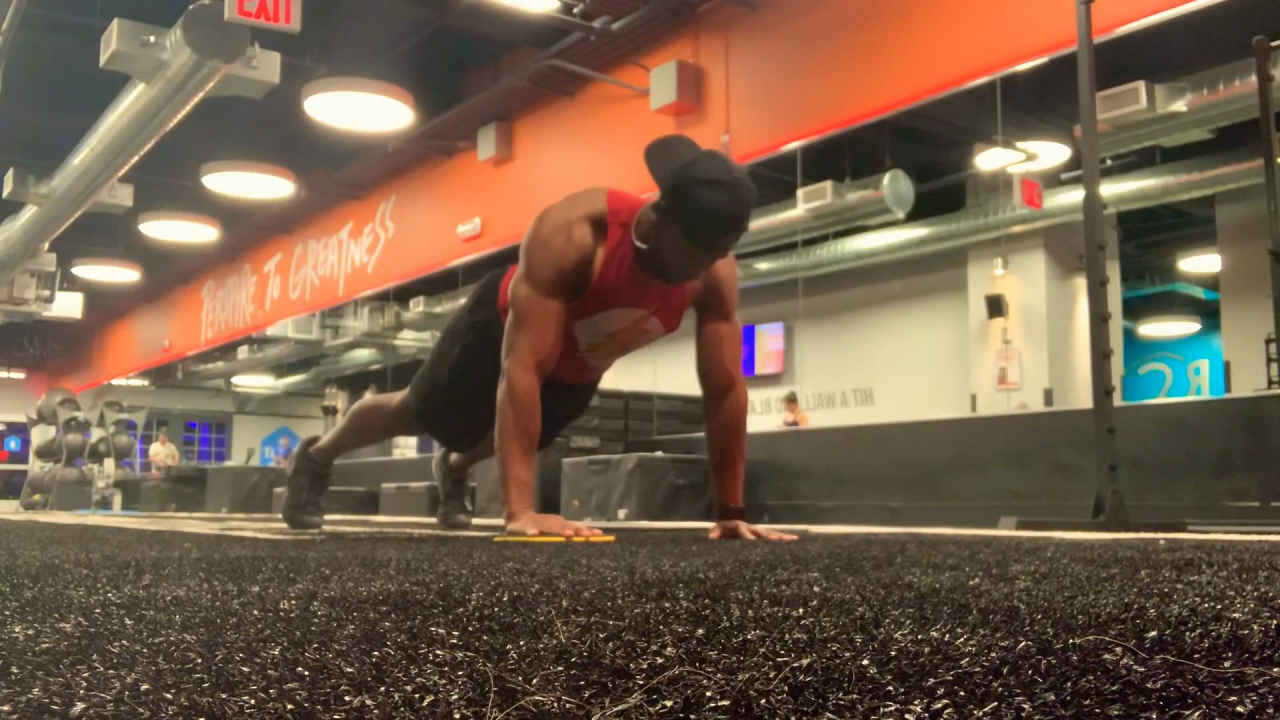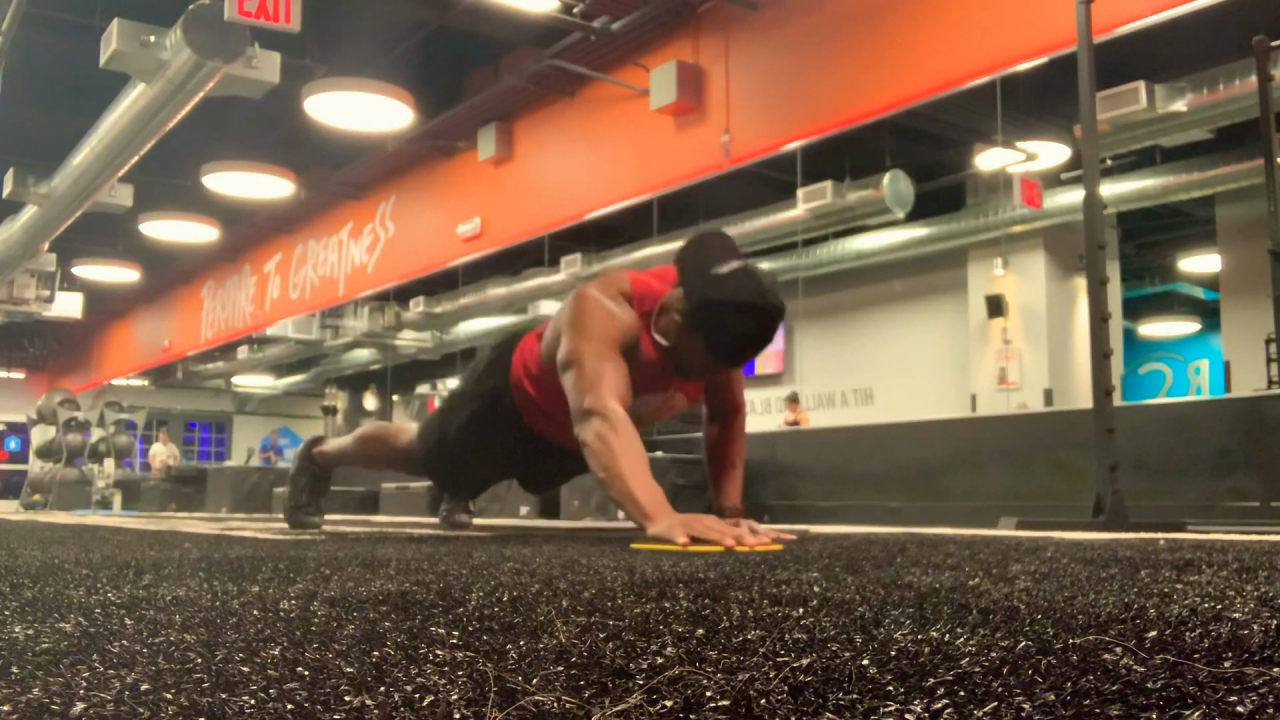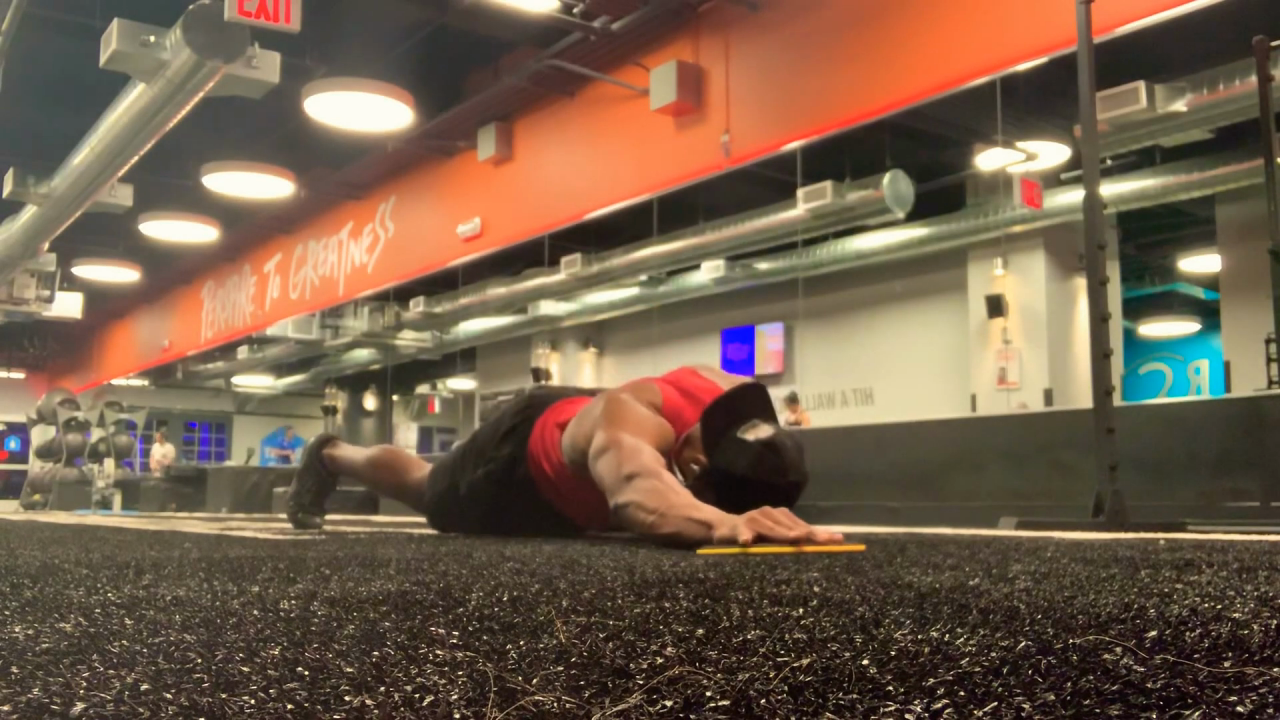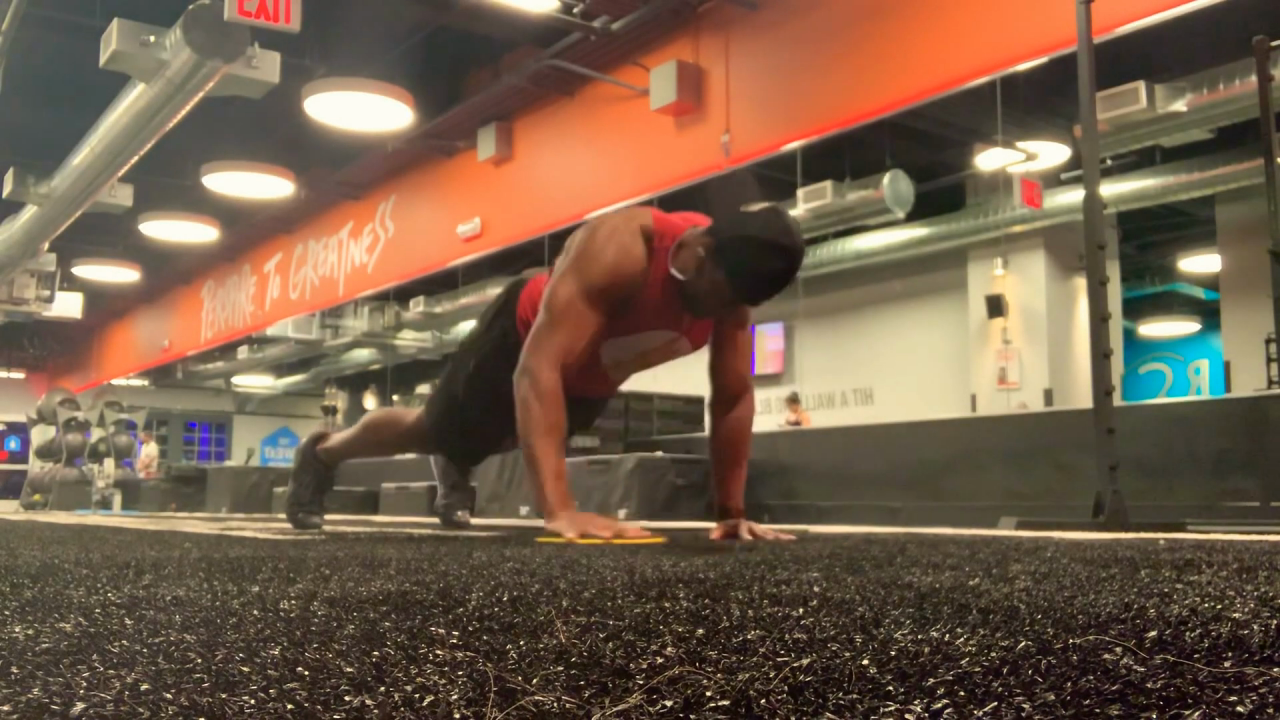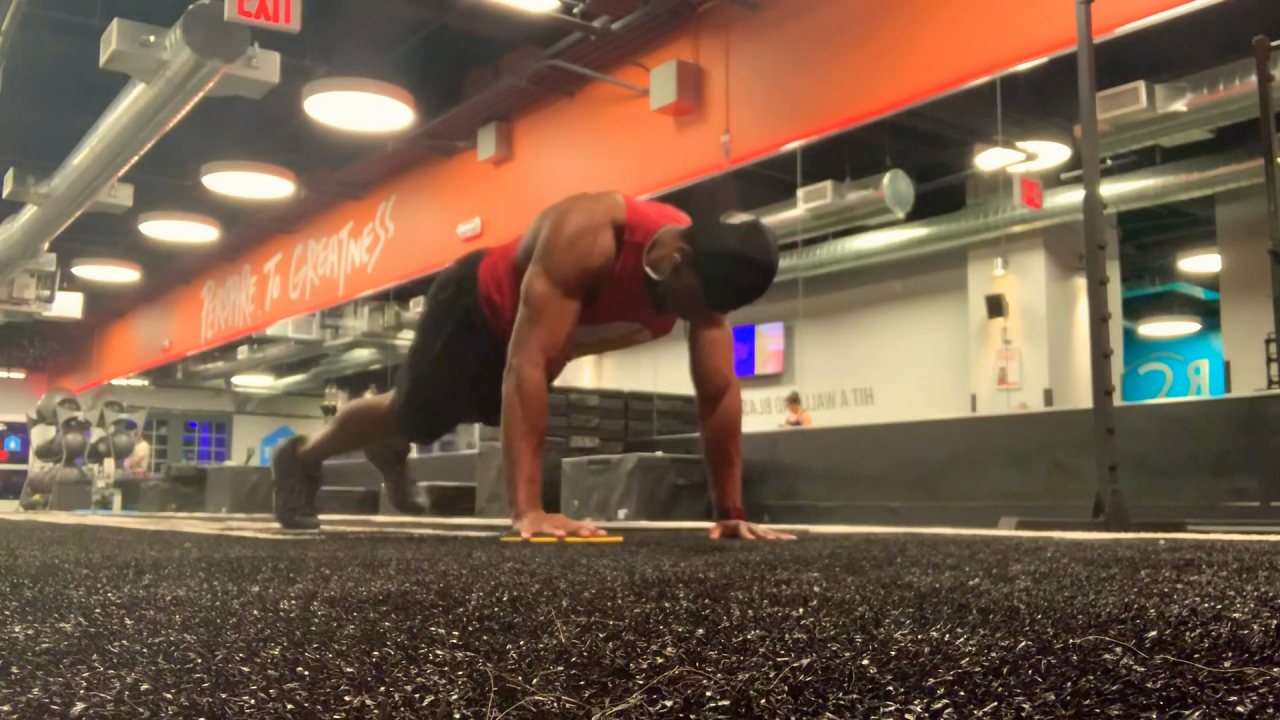
dt=1s
person 1, frame 1
left shoulder: (714, 273)
right shoulder: (570, 234)
left elbow: (725, 387)
right elbow: (521, 368)
left wrist: (731, 511)
right wrist: (519, 510)
left hip: (580, 369)
right hip: (500, 330)
left knee: (522, 432)
right knee: (415, 414)
left ankle: (453, 470)
right ankle: (316, 457)
person 1, frame 2
left shoulder: (713, 325)
right shoulder: (605, 312)
left elbow: (727, 416)
right elbow: (600, 417)
left wrist: (730, 513)
right wrist: (659, 518)
left hip: (569, 433)
right hip: (513, 401)
right knee: (419, 455)
left ankle: (460, 491)
right ankle: (318, 458)
person 1, frame 3
left shoulder: (738, 404)
right shoulder: (634, 424)
right elbow: (638, 490)
left wrist: (733, 516)
right wrist: (723, 523)
left hip: (575, 419)
right hip: (526, 456)
right knee: (425, 489)
right ankle: (330, 455)
person 1, frame 4
left shoulder: (729, 278)
right shoulder: (619, 248)
left elbow: (734, 398)
right elbow: (537, 372)
left wrist: (731, 513)
right wrist: (557, 508)
left hip: (595, 379)
right hip: (520, 344)
right knee: (428, 431)
left ankle: (454, 470)
right ankle: (322, 455)
person 1, frame 5
left shoulder: (701, 270)
right shoulder: (587, 235)
left elbow: (718, 391)
right elbow: (527, 363)
left wrist: (731, 511)
right wrist: (527, 508)
left hip: (553, 341)
right hip: (476, 311)
left knee: (445, 415)
right knee: (405, 415)
left ankle: (389, 451)
right ankle: (302, 457)
